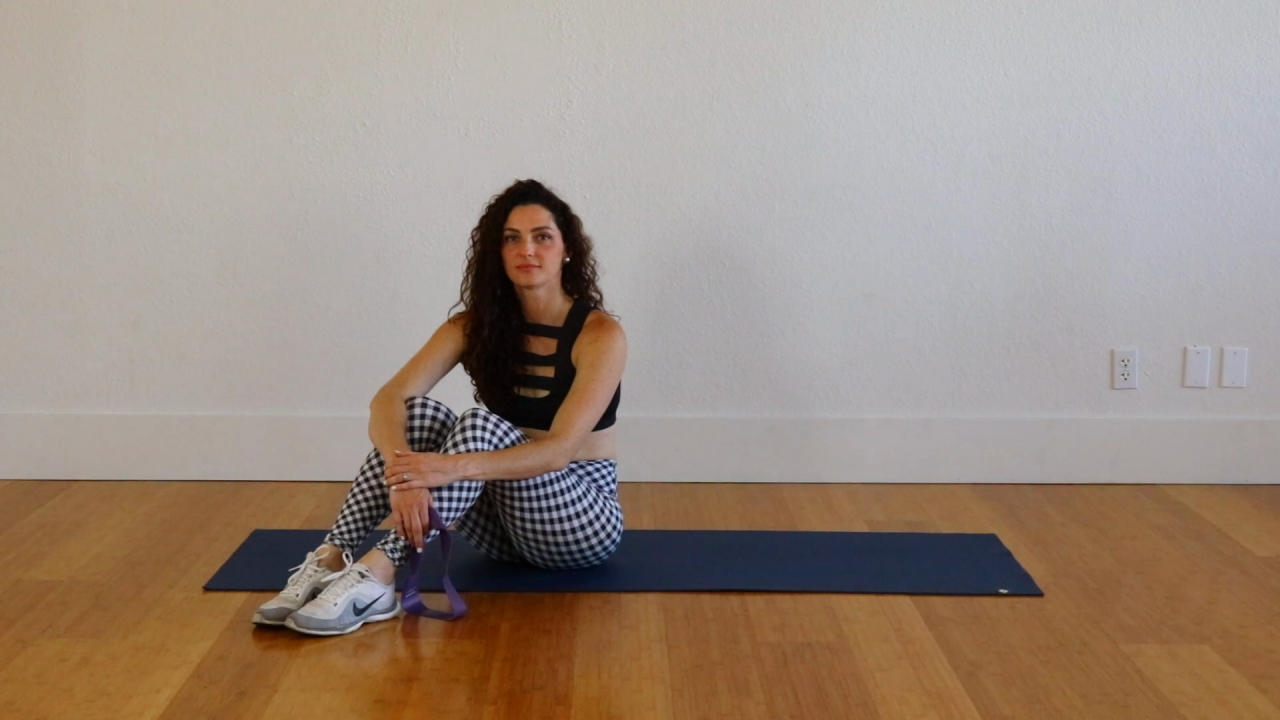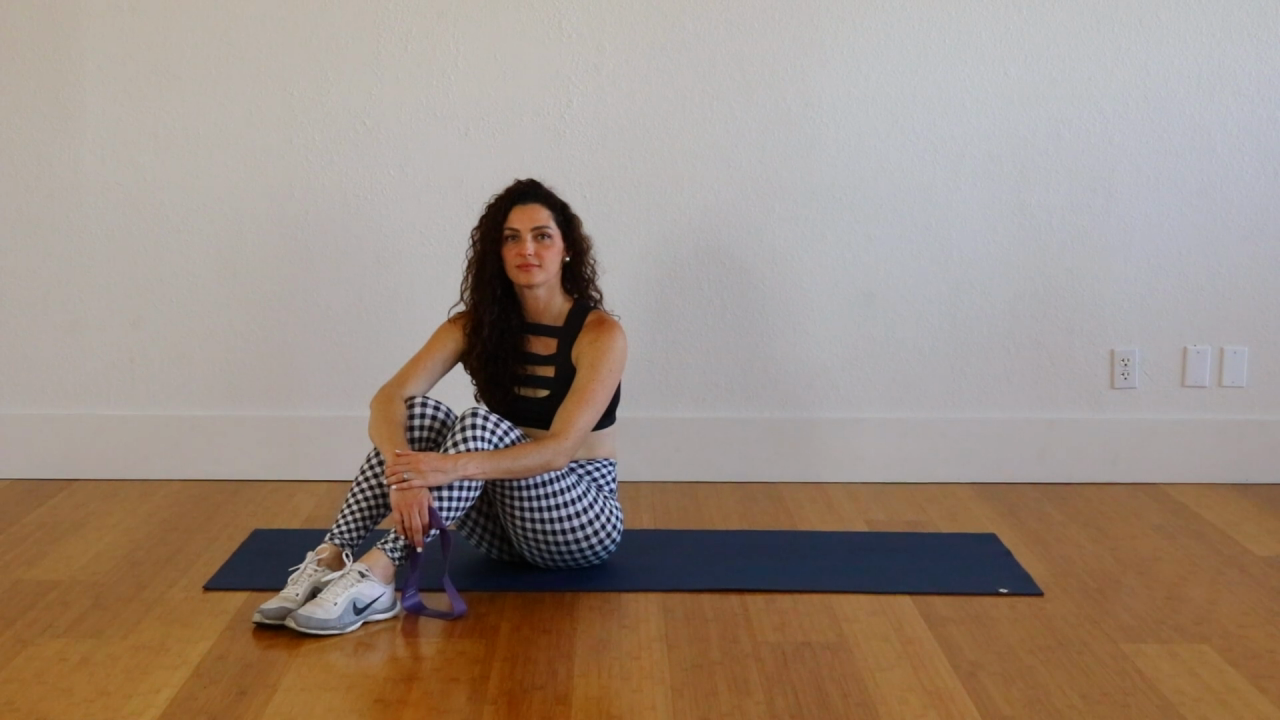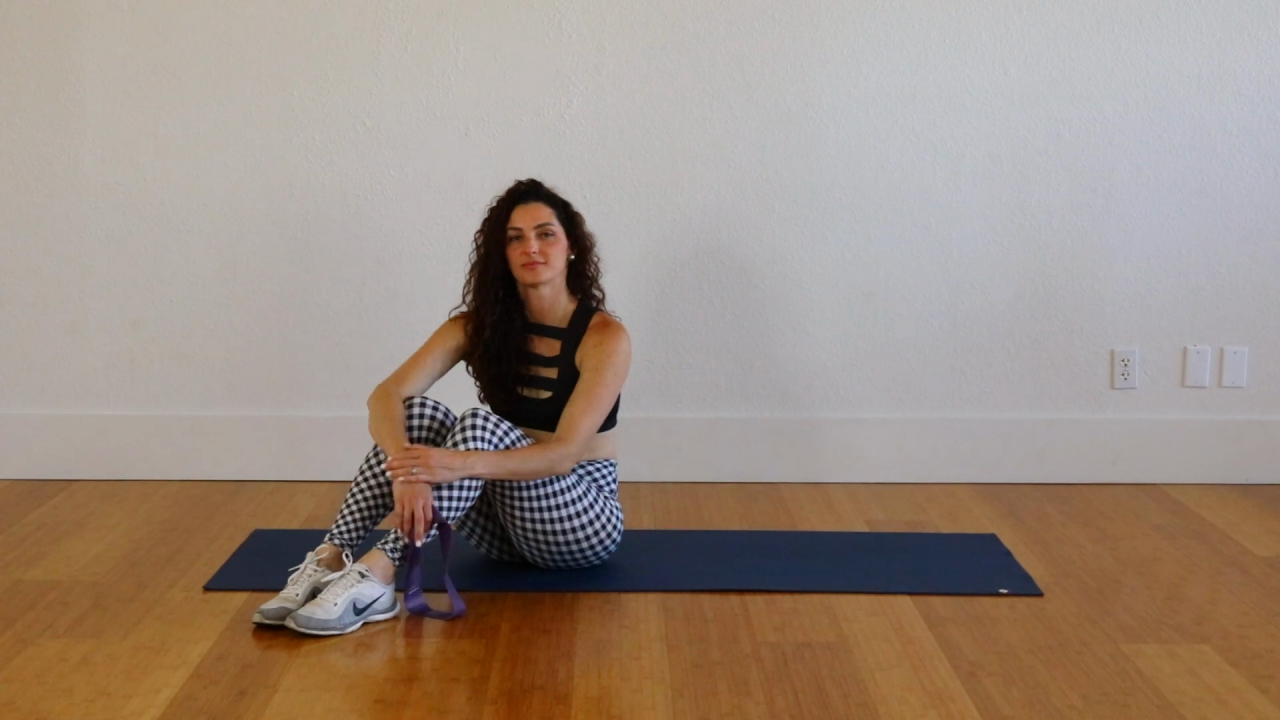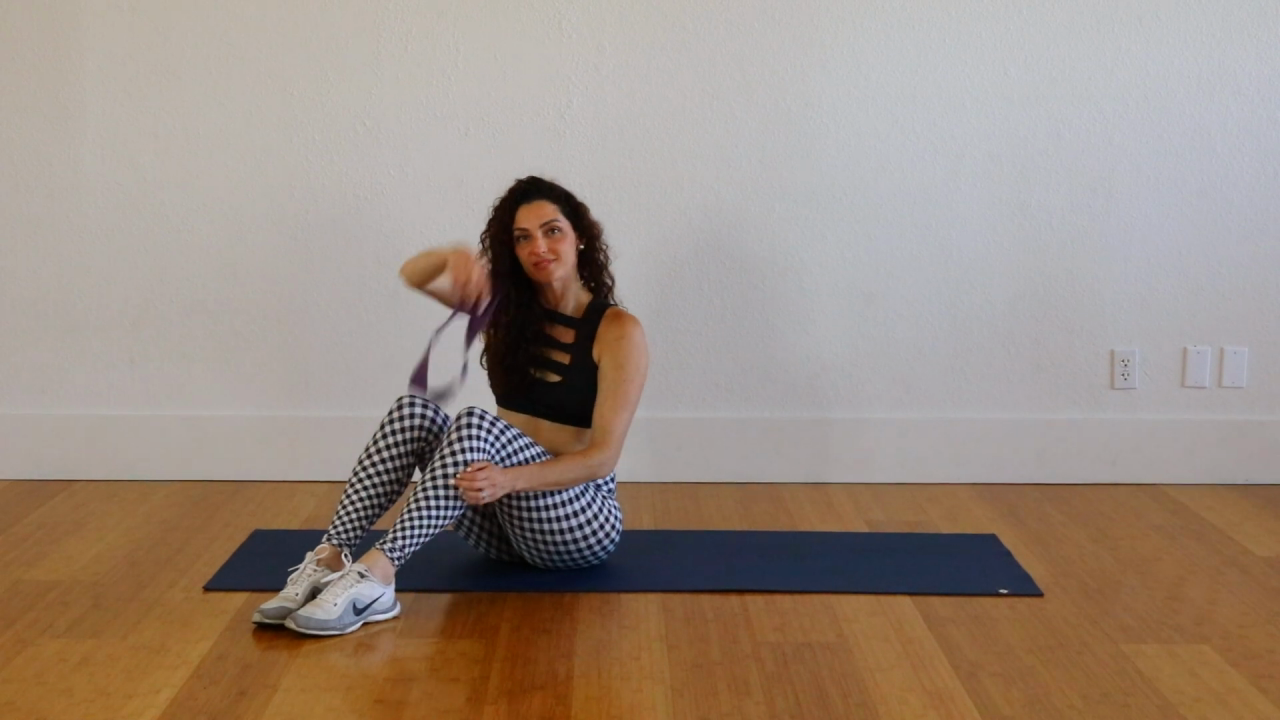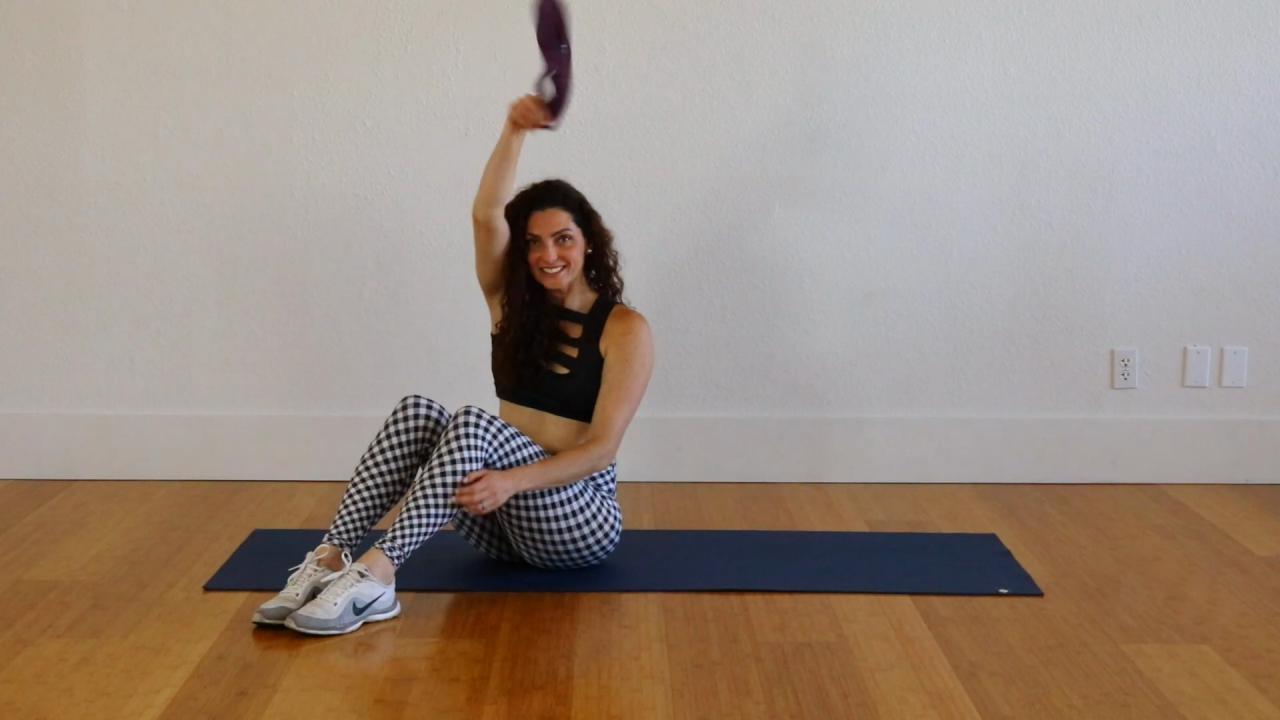
dt=0.3s
person 1, frame 1
left shoulder: (600, 335)
right shoulder: (475, 325)
left elbow: (559, 451)
right elbow: (389, 398)
left wrist: (454, 468)
right wrist: (403, 475)
left hip: (581, 521)
right hip: (506, 519)
left knee: (481, 424)
right knee: (419, 412)
left ankle: (378, 573)
right ankle: (332, 558)
person 1, frame 2
left shoulder: (600, 334)
right shoulder: (475, 325)
left elbow: (559, 450)
right elbow: (388, 399)
left wrist: (454, 466)
right wrist: (402, 472)
left hip: (582, 520)
right hip: (504, 517)
left knee: (482, 424)
right knee: (420, 411)
left ankle: (377, 573)
right ankle: (331, 557)
person 1, frame 3
left shoulder: (605, 336)
right shoulder: (480, 323)
left elbow: (562, 455)
right elbow: (386, 395)
left wrist: (464, 463)
right wrist: (406, 471)
left hip: (582, 521)
right hip: (504, 520)
left knee: (481, 426)
right knee: (419, 414)
left ankle: (377, 574)
right ankle: (331, 558)
person 1, frame 4
left shoulder: (619, 331)
right shoulder: (503, 307)
left elbow: (602, 456)
right elbow: (413, 275)
left wrist: (510, 479)
right wrist: (451, 258)
left hip: (582, 522)
right hip: (504, 526)
left knee: (476, 425)
right knee: (414, 410)
left ankle: (376, 575)
right ankle: (329, 559)
person 1, frame 5
left shoulder: (625, 329)
right shoulder: (511, 302)
left elbow: (602, 447)
right elbow: (487, 218)
left wrist: (512, 477)
right wrist: (511, 132)
left hip: (581, 518)
right hip: (507, 514)
left knee: (474, 424)
right knee: (417, 412)
left ankle: (378, 573)
right ankle: (330, 559)
